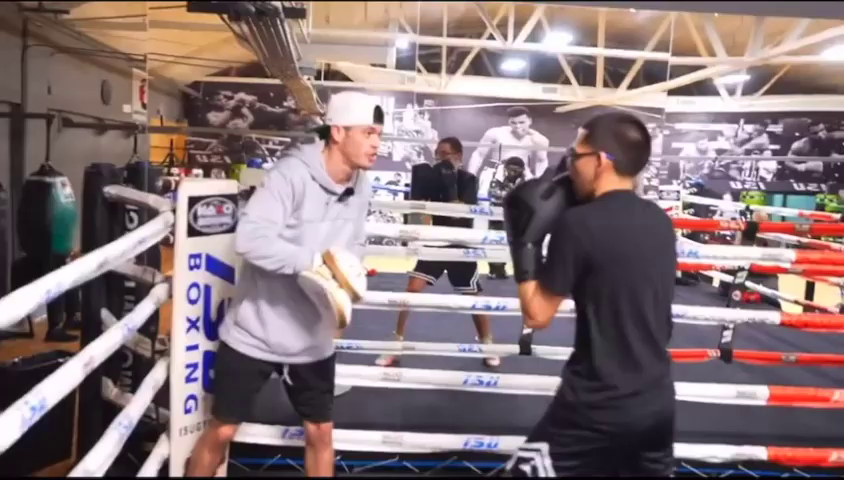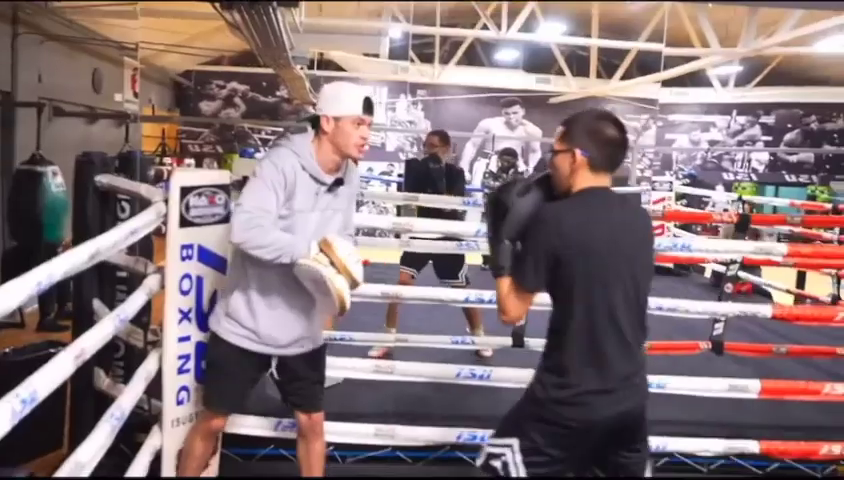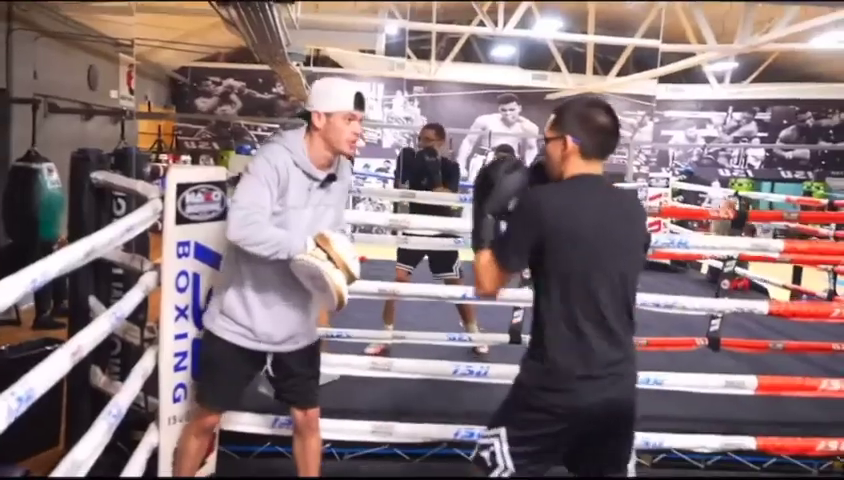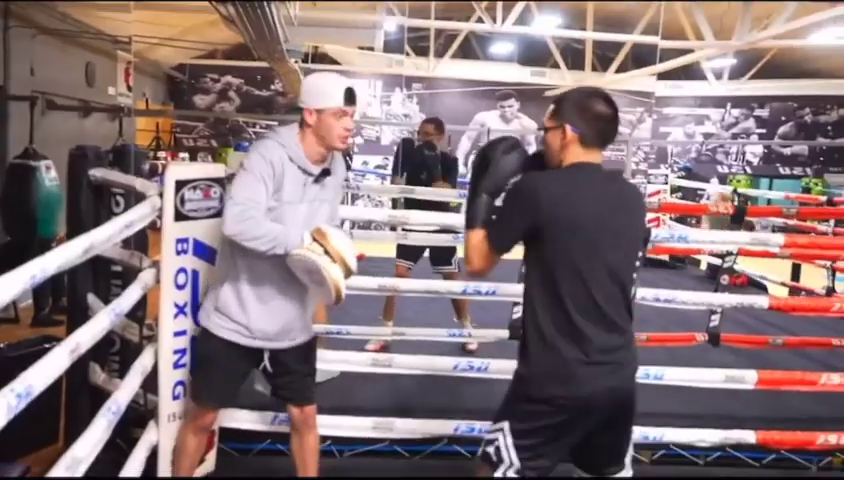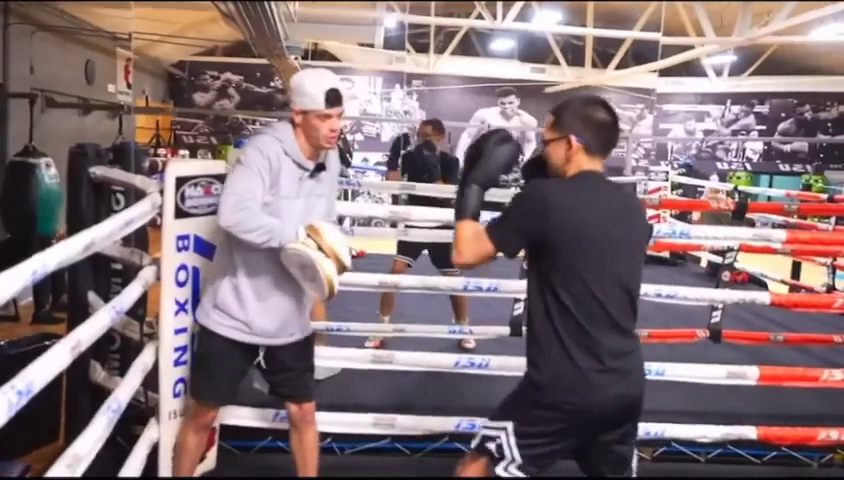
dt=0.1s
person 1, frame 1
left shoulder: (360, 186)
right shoulder: (291, 173)
right elbow: (250, 238)
right wrist: (314, 262)
left hip: (312, 337)
right hip: (255, 333)
left knee: (320, 431)
right knee: (221, 430)
person 1, frame 2
left shoulder: (349, 176)
right shoulder: (282, 163)
right elbow: (245, 228)
left wrist: (338, 264)
right wrist: (310, 250)
left hip: (303, 328)
right hip: (246, 324)
left knee: (312, 423)
right knee: (212, 422)
person 1, frame 3
left shoulder: (342, 172)
right shoulder: (275, 159)
right elbow: (242, 227)
right wrist: (307, 247)
left hip: (297, 325)
right hip: (240, 321)
left knee: (307, 418)
right knee: (205, 418)
person 1, frame 4
left shoulder: (336, 166)
right shoulder: (269, 155)
right elbow: (238, 222)
right wrist: (303, 241)
left hip: (293, 322)
right hip: (236, 317)
left knee: (304, 415)
right knee: (202, 416)
person 1, frame 5
left shoulder: (330, 161)
right shoulder: (264, 150)
right elbow: (234, 214)
right wrist: (298, 236)
left hip: (289, 318)
right hip: (234, 315)
left knee: (303, 411)
right knee: (202, 413)
person 2, frame 1
left shoulder: (579, 224)
right shoulder: (660, 222)
left elbow: (537, 316)
left wrist: (524, 240)
left hip: (596, 404)
right hip: (656, 399)
person 2, frame 2
left shoulder: (552, 220)
right shoulder: (639, 219)
left elbow: (511, 311)
left wrist: (503, 237)
left hip: (566, 400)
right hip: (628, 395)
person 2, frame 3
left shoulder: (540, 202)
right shoulder: (632, 209)
left elbow: (487, 285)
left wrist: (486, 211)
left hip: (554, 389)
right hip: (617, 385)
person 2, frame 4
left shoulder: (536, 188)
right shoulder: (632, 199)
left elbow: (477, 263)
left wrist: (482, 192)
left hip: (554, 382)
right hip: (618, 376)
person 2, frame 5
left shoulder: (545, 198)
right shoulder: (632, 209)
left elbow: (466, 255)
left wrist: (473, 182)
left hip: (561, 389)
right hip: (624, 386)
person 3, frame 1
left shoulder: (468, 179)
right shoulder: (431, 175)
left wrist: (450, 185)
right wrist: (419, 185)
left hip: (462, 244)
left knee: (472, 297)
right knee: (413, 288)
left ankle: (487, 344)
person 3, frame 2
left shoulder: (455, 173)
right shoulder: (421, 169)
left elbow: (449, 206)
left wrist: (438, 179)
right wrist: (410, 179)
left hip: (447, 237)
right hip: (421, 234)
left knee: (461, 289)
right knee: (402, 282)
left ankle: (478, 335)
person 3, frame 3
left shoulder: (450, 166)
right shoulder: (412, 160)
left wrist: (434, 173)
right wrist: (402, 166)
left hip: (441, 232)
right hip: (413, 230)
left knee: (454, 283)
right knee: (399, 279)
left ankle: (473, 331)
person 3, frame 4
left shoulder: (449, 161)
right shoulder: (411, 155)
right elbow: (395, 186)
left wrist: (433, 166)
right wrist: (400, 159)
left hip: (440, 226)
right hip: (413, 225)
left knee: (452, 278)
right knee: (399, 275)
left ankle: (466, 328)
person 3, frame 5
left shoulder: (450, 161)
right shoulder: (411, 156)
right elbow: (391, 180)
left wrist: (431, 166)
right wrist: (395, 155)
left hip: (441, 225)
right hip: (414, 223)
left knee: (451, 278)
right knee: (397, 270)
left ankle: (464, 328)
